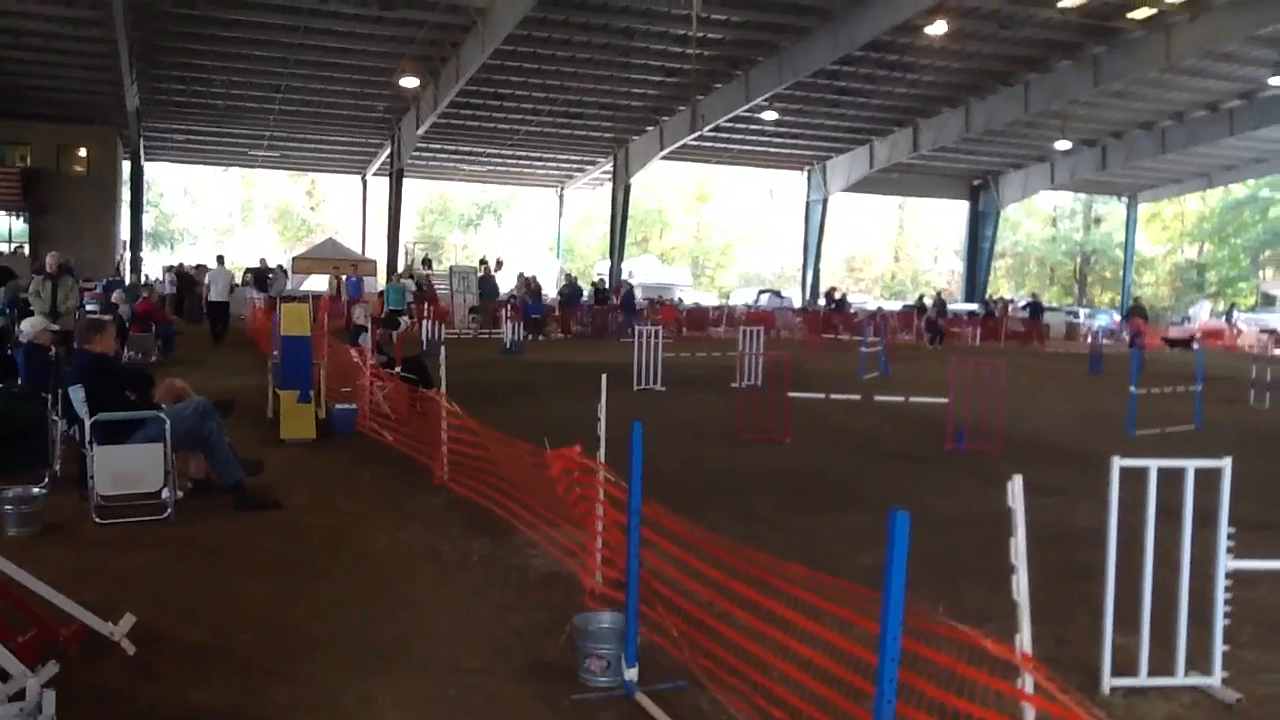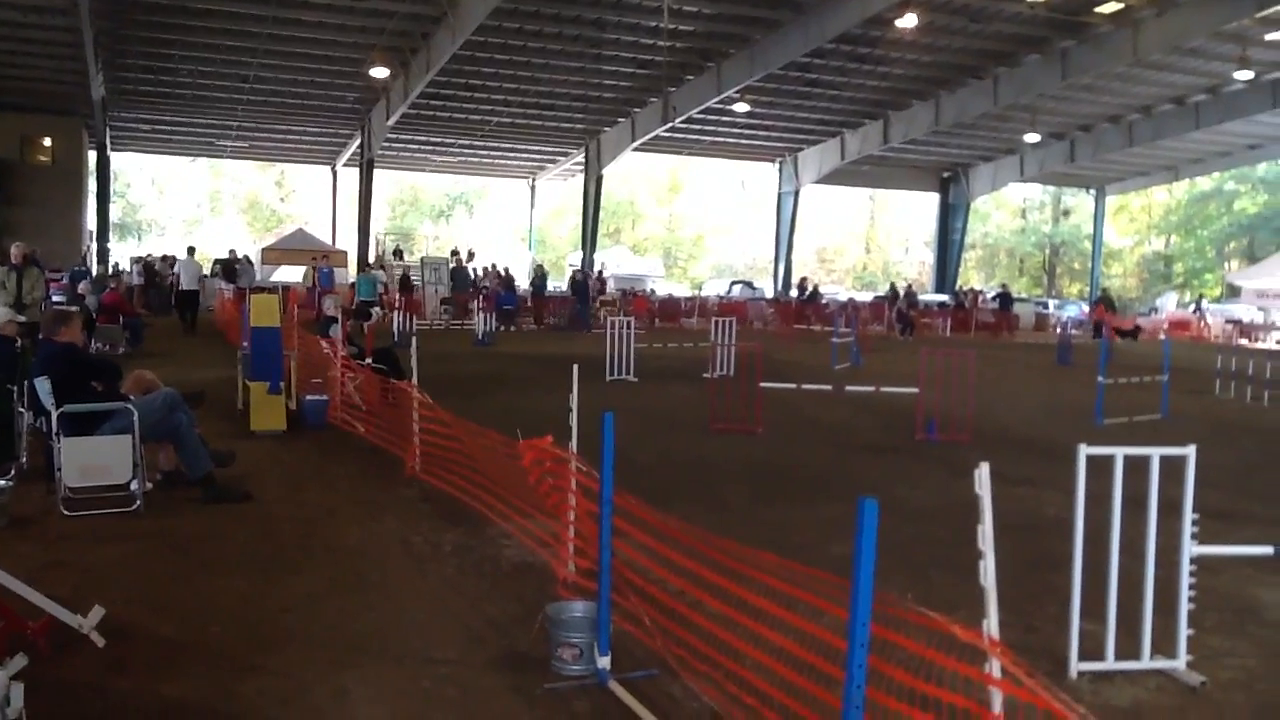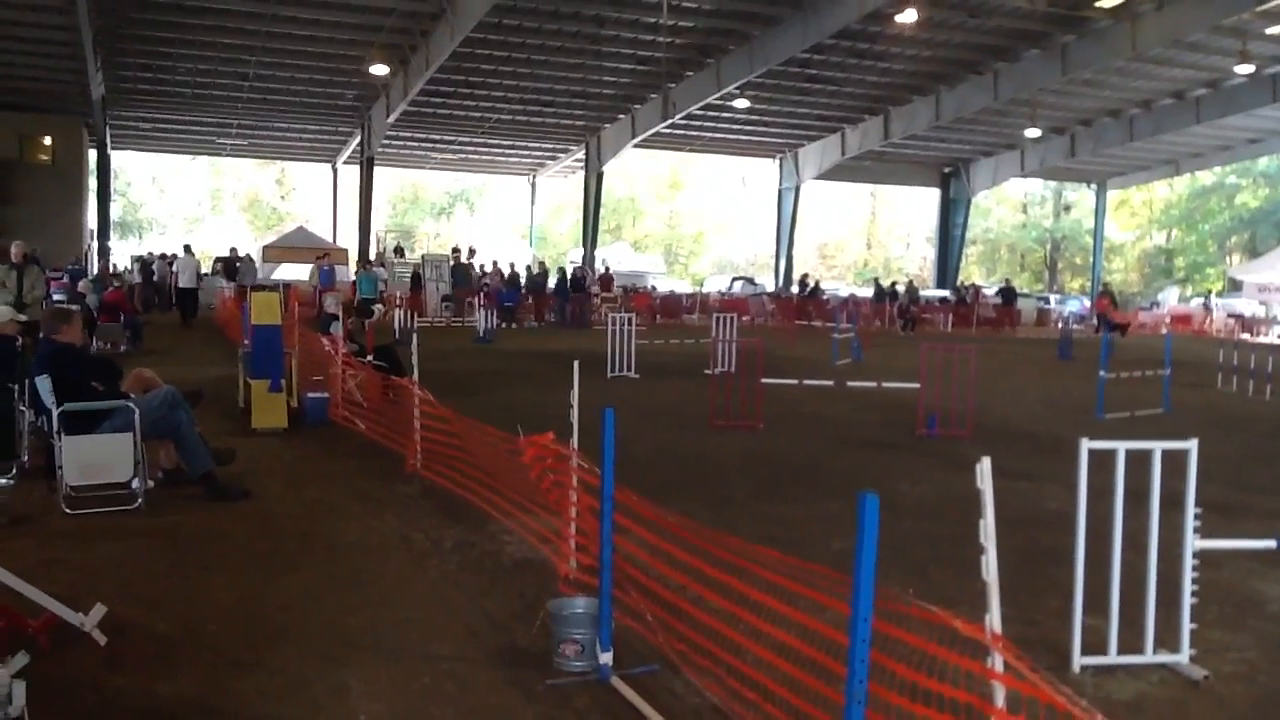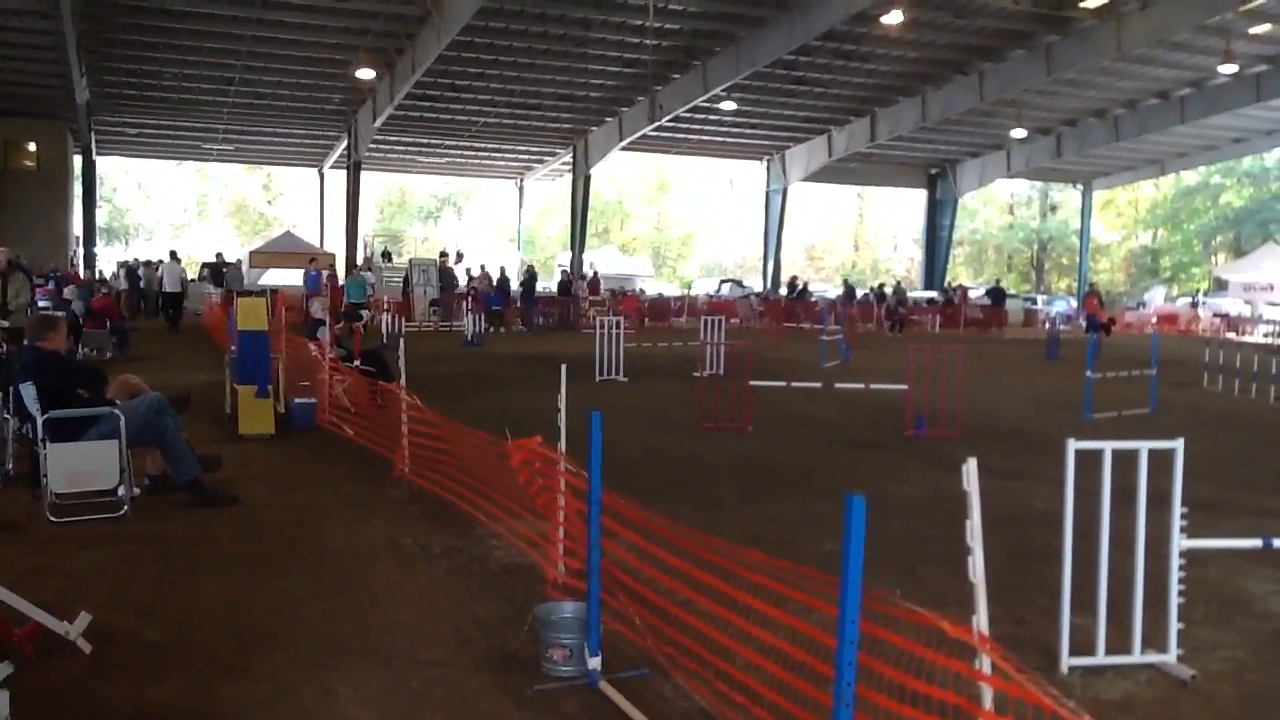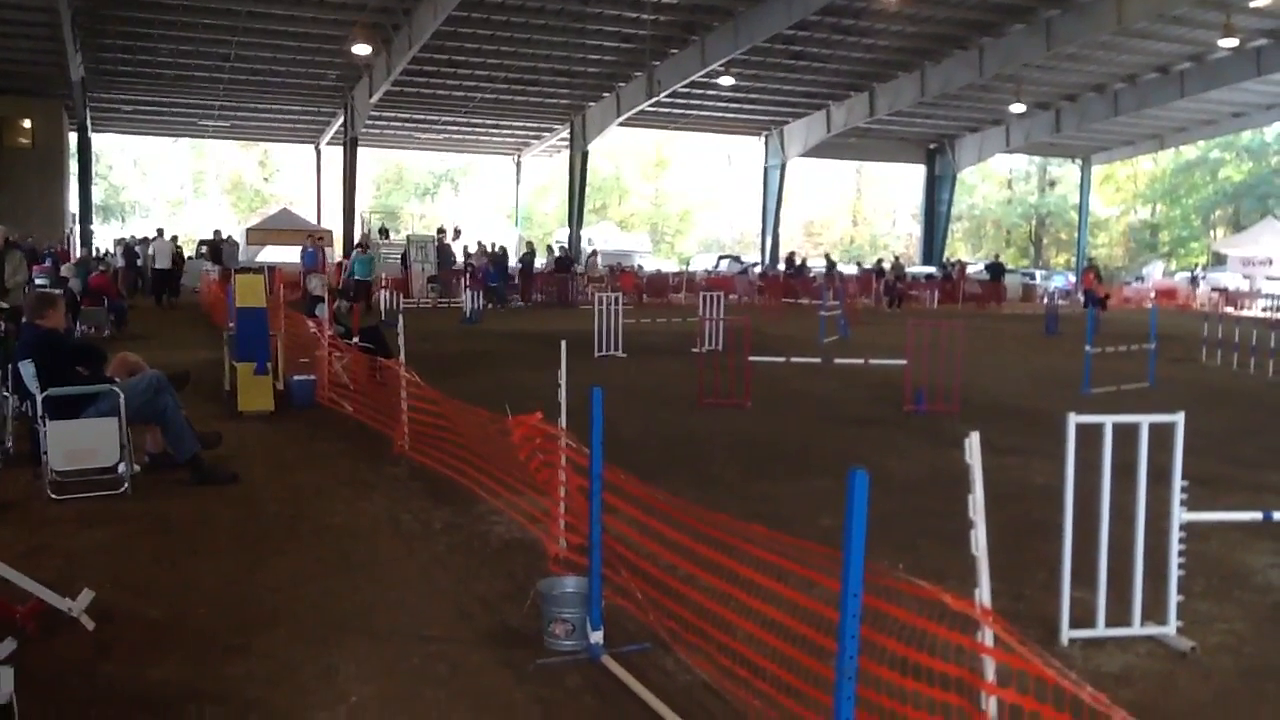
dt=0.5s
person 1, frame 1
left shoulder: (79, 363)
right shoulder: (97, 363)
right elbow: (145, 382)
left hip: (119, 434)
right hip: (131, 435)
left knee: (207, 428)
right knee: (201, 406)
left ankle: (238, 491)
right ankle: (234, 463)
person 1, frame 2
left shoulder: (46, 354)
right shoulder: (64, 352)
right elbow: (113, 373)
left hip: (87, 426)
right hip: (99, 426)
left knee: (176, 420)
right knee: (170, 397)
left ankle: (209, 484)
right ankle: (204, 455)
person 1, frame 3
left shoulder: (46, 353)
right shoulder: (63, 353)
right elbow: (113, 372)
left hip: (87, 424)
right hip: (99, 425)
left knee: (176, 417)
right knee: (170, 395)
left ankle: (210, 482)
right ankle: (204, 452)
person 1, frame 4
left shoulder: (31, 360)
right shoulder: (48, 361)
right elbow: (97, 379)
left hip: (72, 431)
right hip: (84, 432)
left knee: (162, 422)
right knee: (156, 402)
person 1, frame 5
left shoulder: (30, 337)
right shoulder: (47, 339)
right elbow: (96, 357)
left hip: (71, 408)
right hip: (83, 409)
left knee: (160, 399)
right knee: (155, 380)
